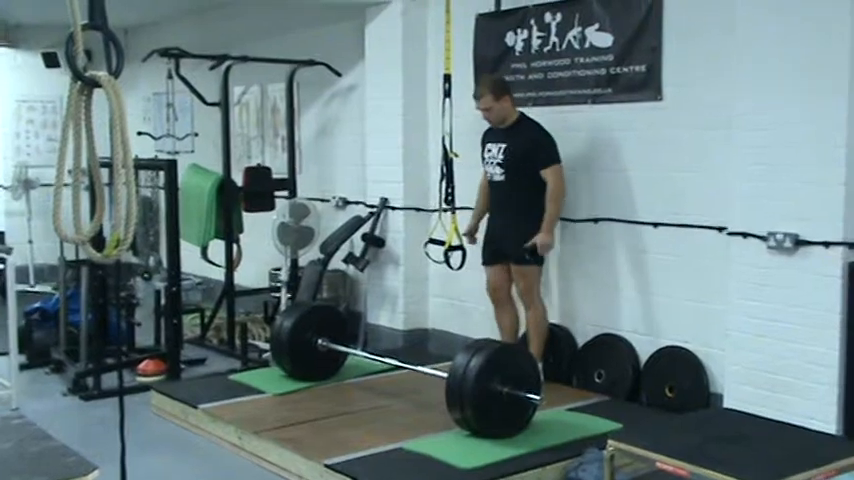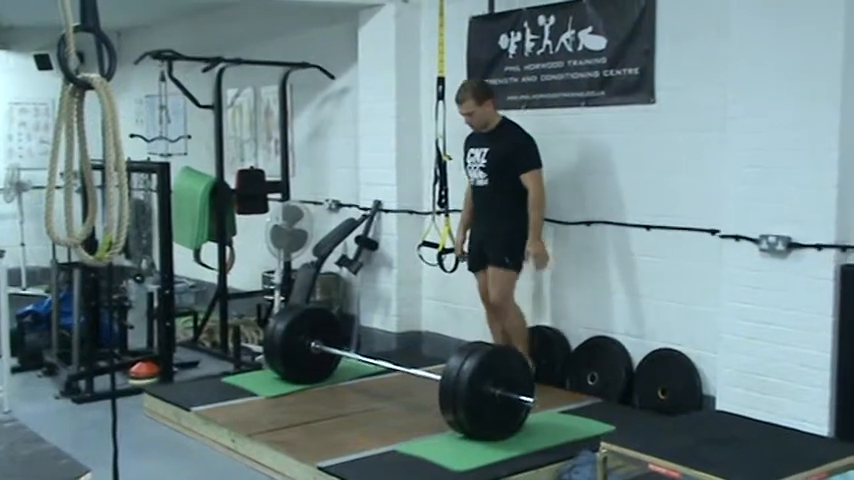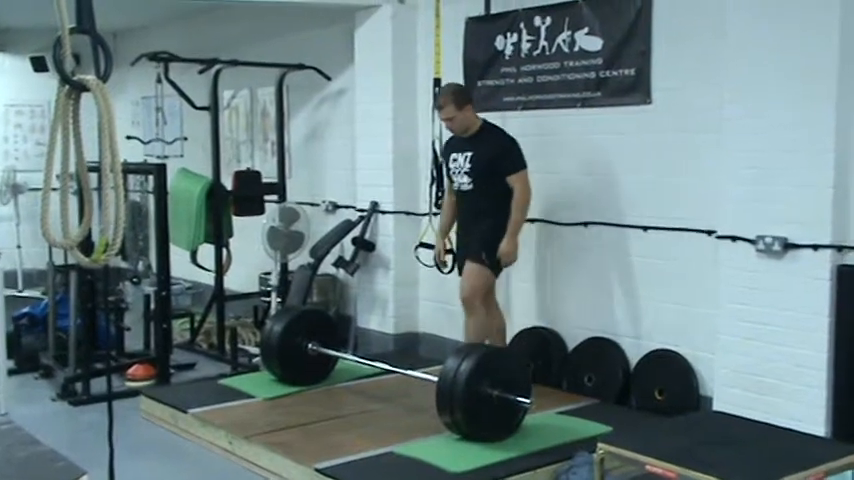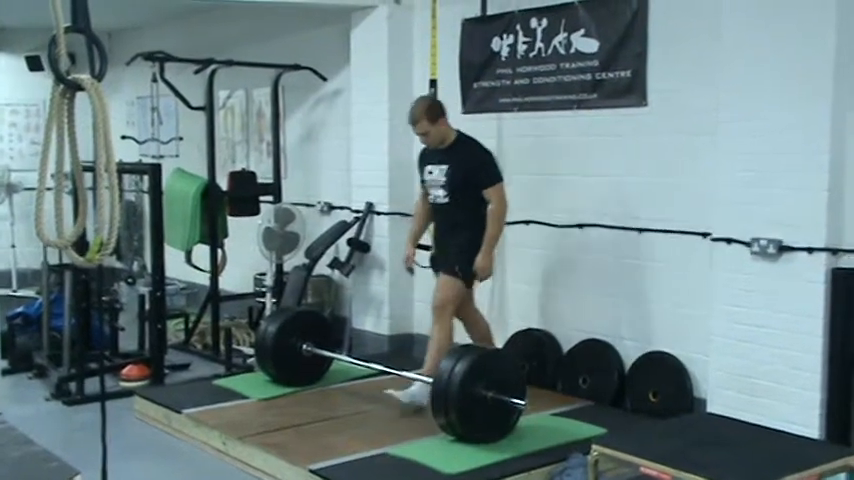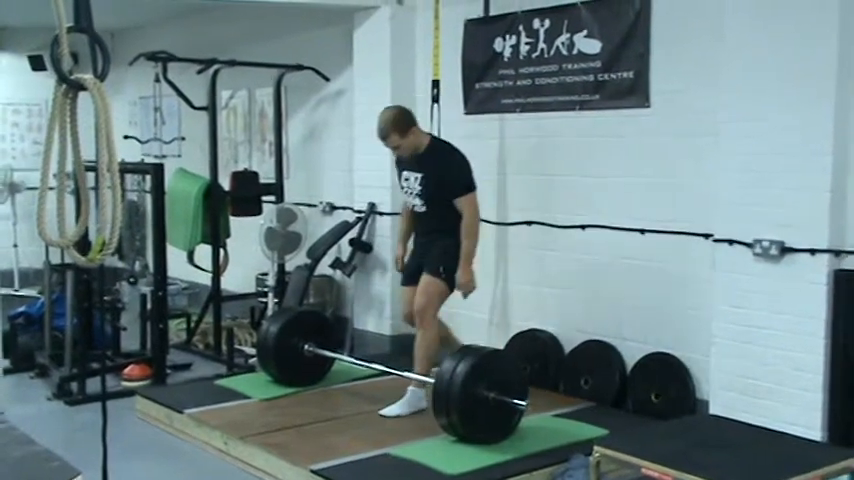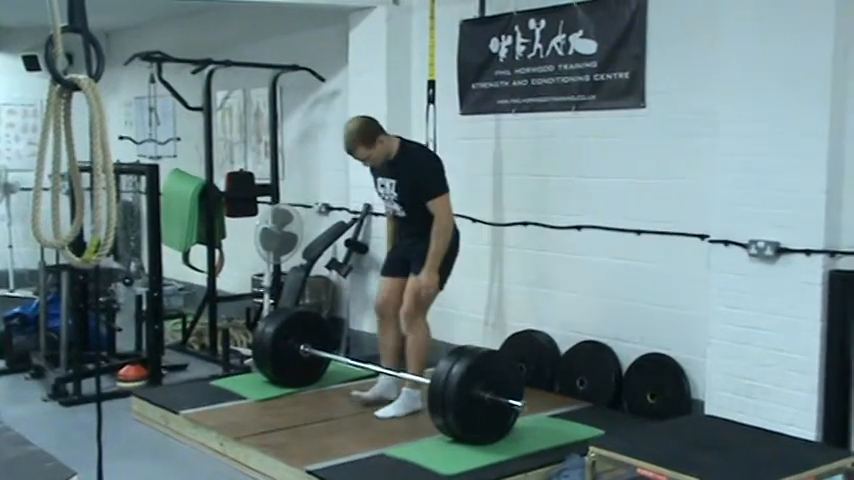
dt=0.2s
person 1, frame 1
left shoulder: (533, 135)
right shoulder: (489, 135)
left elbow: (555, 184)
left wrist: (547, 230)
right wrist: (474, 220)
left hip: (525, 230)
right hip: (496, 227)
left knee: (529, 297)
right knee: (497, 295)
left ankle: (534, 366)
person 1, frame 2
left shoulder: (516, 140)
right shoulder: (471, 140)
left elbow: (535, 190)
left wrist: (535, 239)
right wrist: (461, 233)
left hip: (508, 232)
right hip: (481, 232)
left knee: (500, 299)
right knee: (490, 301)
person 1, frame 3
left shoulder: (498, 142)
right shoulder: (450, 146)
left elbow: (521, 189)
left wrist: (511, 237)
right wrist: (441, 236)
left hip: (492, 230)
right hip: (466, 230)
left knee: (469, 295)
right knee: (483, 302)
person 1, frame 4
left shoulder: (474, 155)
right shoulder: (426, 155)
left elbow: (497, 203)
left wrist: (486, 252)
right wrist: (412, 242)
left hip: (468, 242)
right hip: (444, 241)
left knee: (441, 306)
right knee: (464, 310)
left ankle: (422, 387)
person 1, frame 5
left shoulder: (449, 160)
right shoulder: (403, 159)
left elbow: (471, 214)
left wrist: (466, 267)
right wrist: (401, 245)
left hip: (450, 243)
right hip: (423, 242)
left knee: (423, 311)
right knee: (410, 313)
left ankle: (417, 393)
person 1, frame 6
left shoulder: (422, 162)
right shoulder: (378, 164)
left elbow: (444, 217)
left wrist: (431, 269)
right wrist: (393, 247)
left hip: (435, 244)
right hip: (405, 241)
left knee: (412, 312)
right knee: (384, 307)
left ankle: (411, 393)
right ankle: (388, 383)
